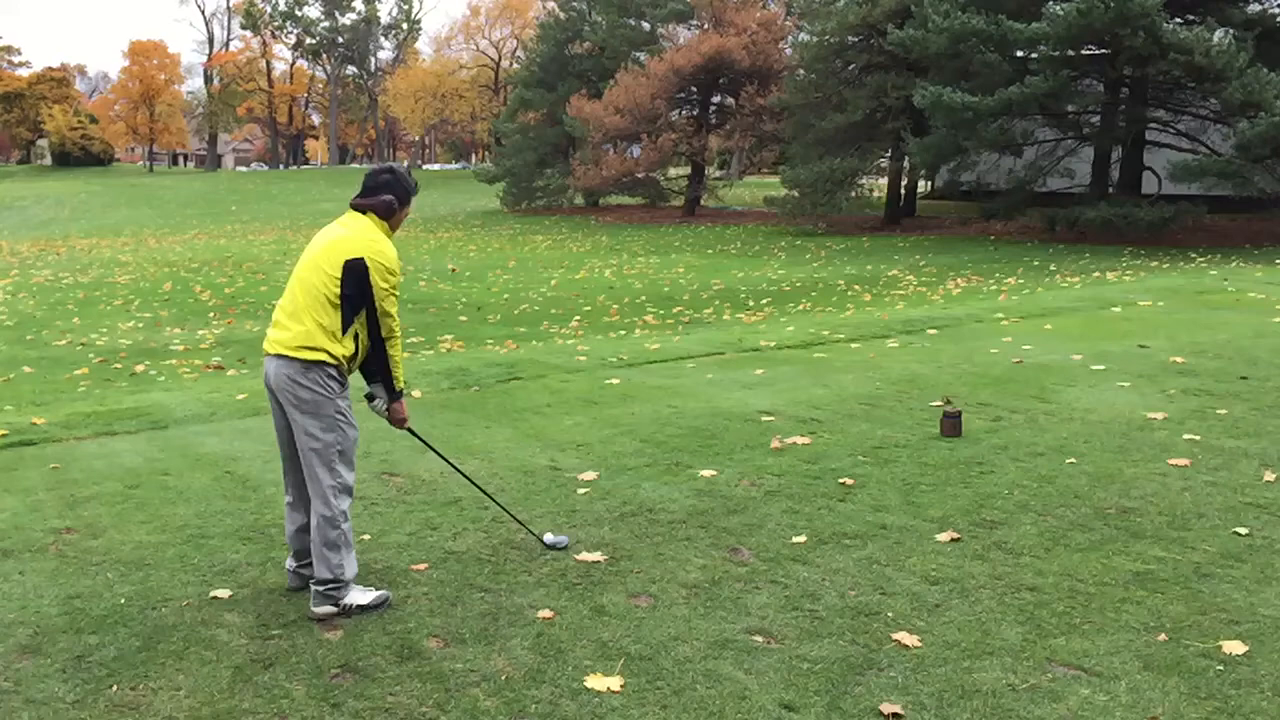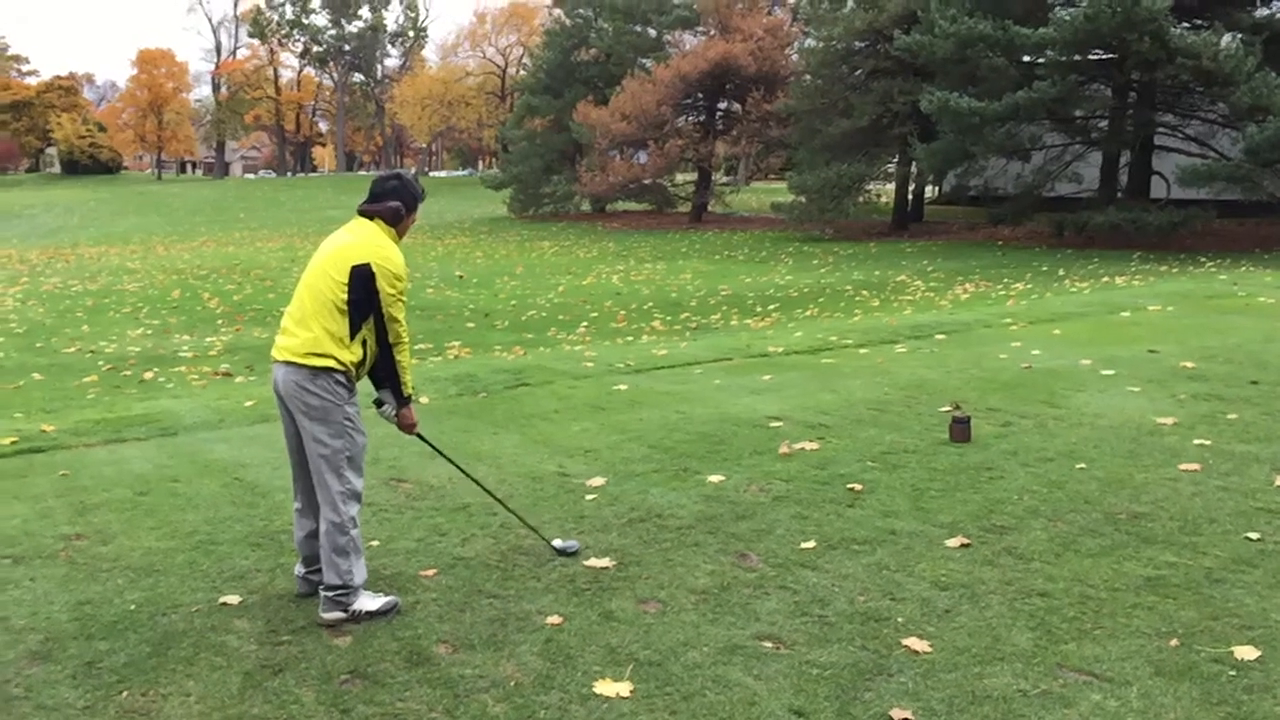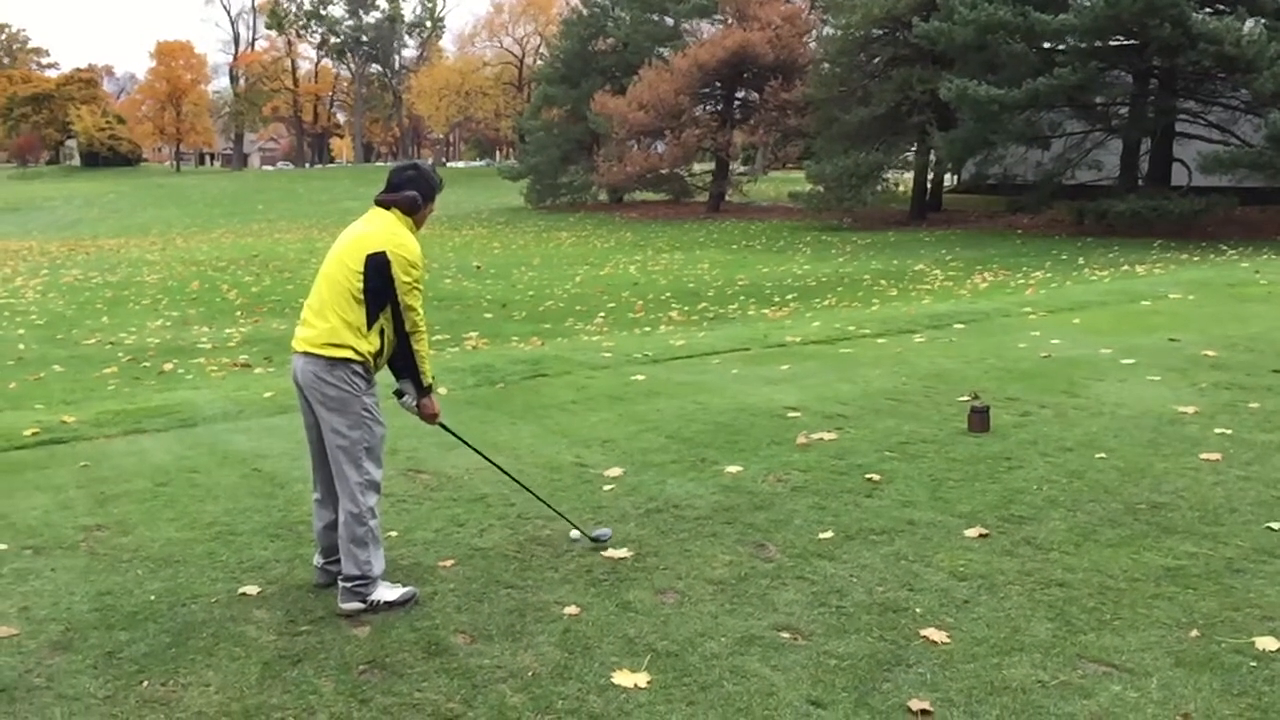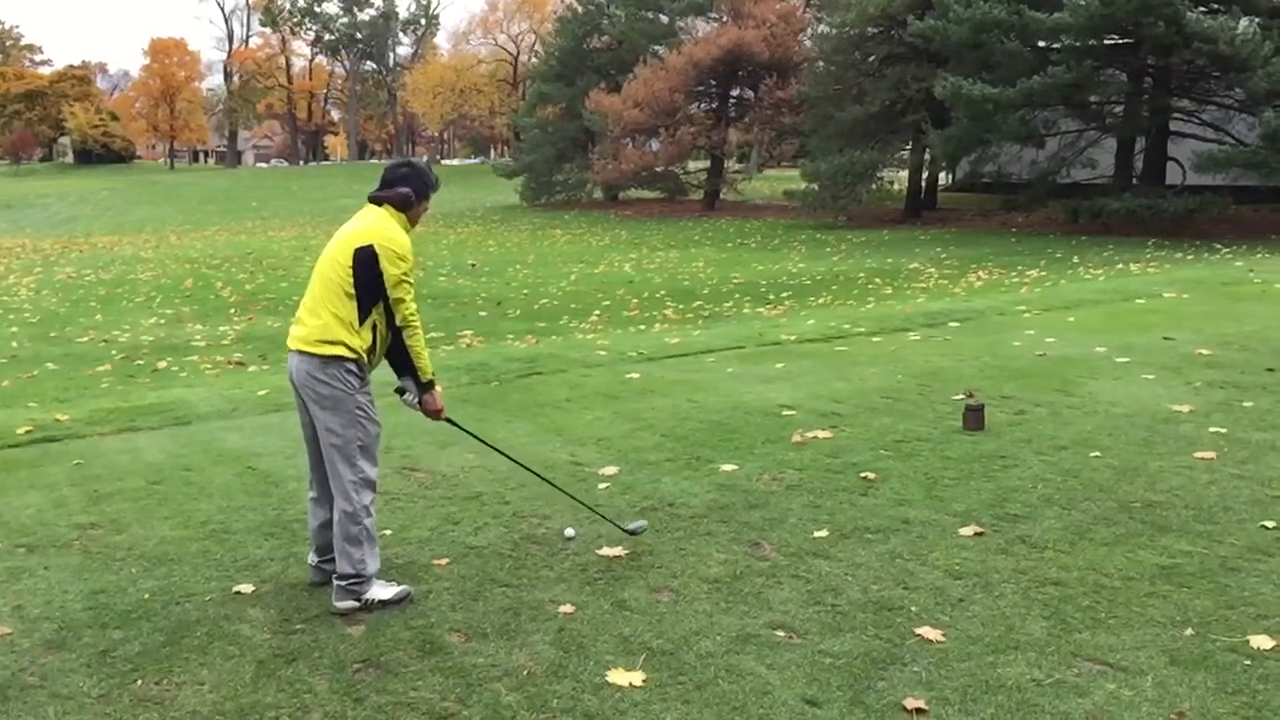
dt=1s
person 1, frame 1
left shoulder: (339, 231)
right shoulder: (377, 250)
right elbow: (382, 328)
left wrist: (374, 385)
right wrist: (394, 393)
left hip: (279, 359)
right hip: (312, 369)
left knee: (303, 476)
right knee: (331, 482)
left ankle: (303, 563)
right ankle: (333, 589)
person 1, frame 2
left shoulder: (346, 237)
right shoulder: (384, 256)
right elbow: (390, 334)
left wrist: (384, 391)
right wrist: (402, 399)
left hip: (289, 366)
right hip: (320, 375)
left knee: (312, 482)
right knee: (341, 488)
left ankle: (313, 569)
right ankle: (341, 595)
person 1, frame 3
left shoulder: (367, 227)
right shoulder: (399, 244)
right elbow: (408, 323)
left wrist: (405, 381)
right wrist: (423, 389)
left hip: (309, 357)
right hip: (339, 366)
left knee: (332, 472)
right knee: (359, 478)
left ankle: (331, 560)
right ankle: (360, 585)
person 1, frame 4
left shoulder: (364, 224)
right shoulder: (390, 238)
right elbow: (402, 319)
left wrist: (408, 380)
right wrist: (426, 384)
left hip: (306, 355)
right hip: (334, 363)
left knee: (329, 470)
right knee: (354, 477)
left ankle: (326, 559)
right ankle: (355, 584)
